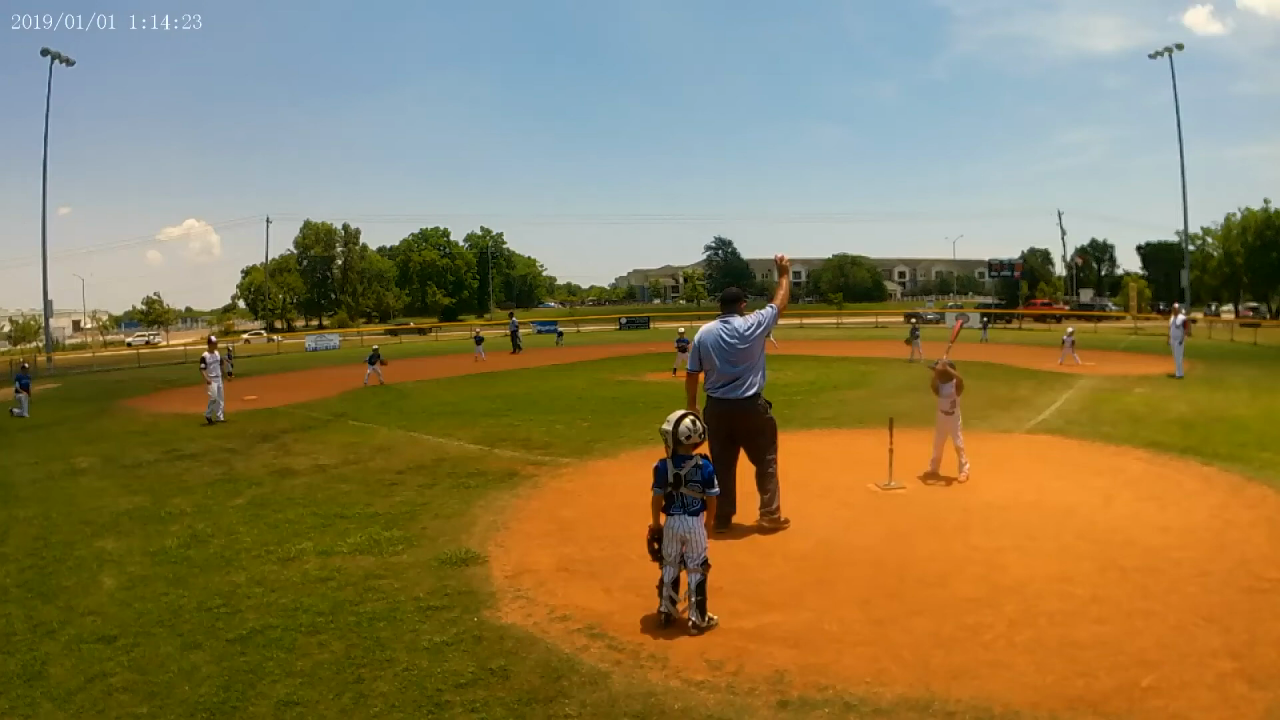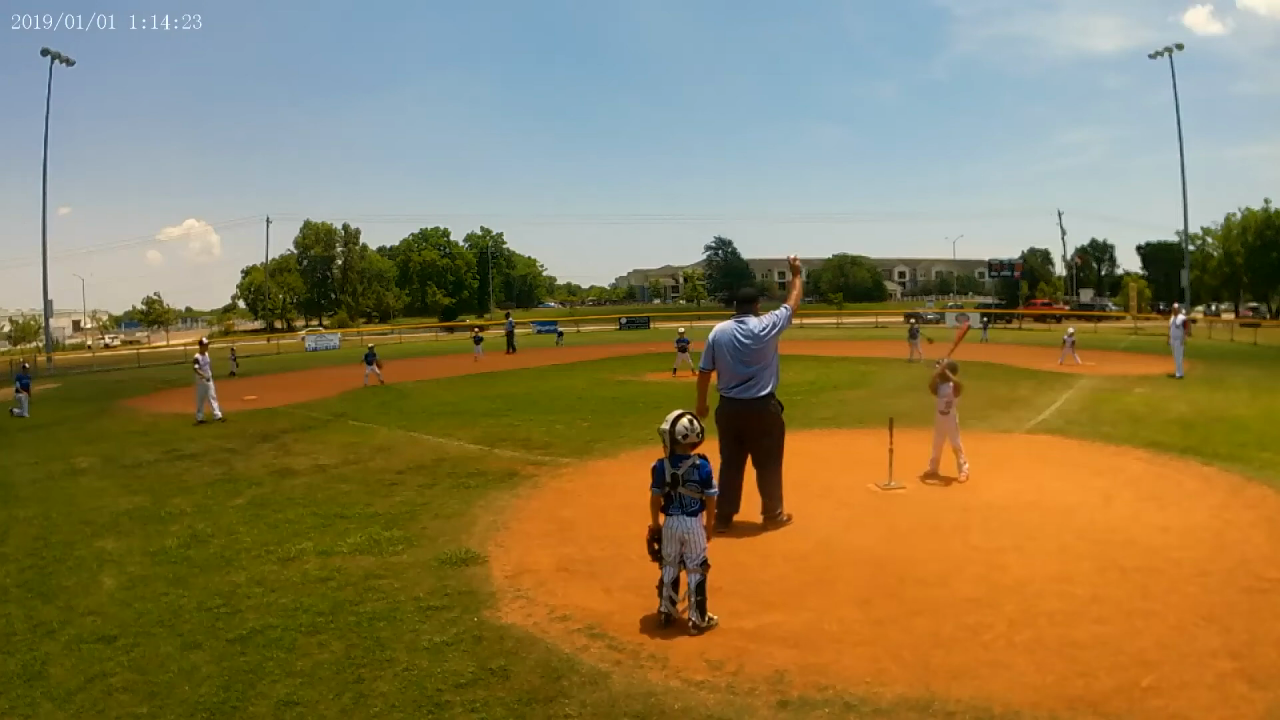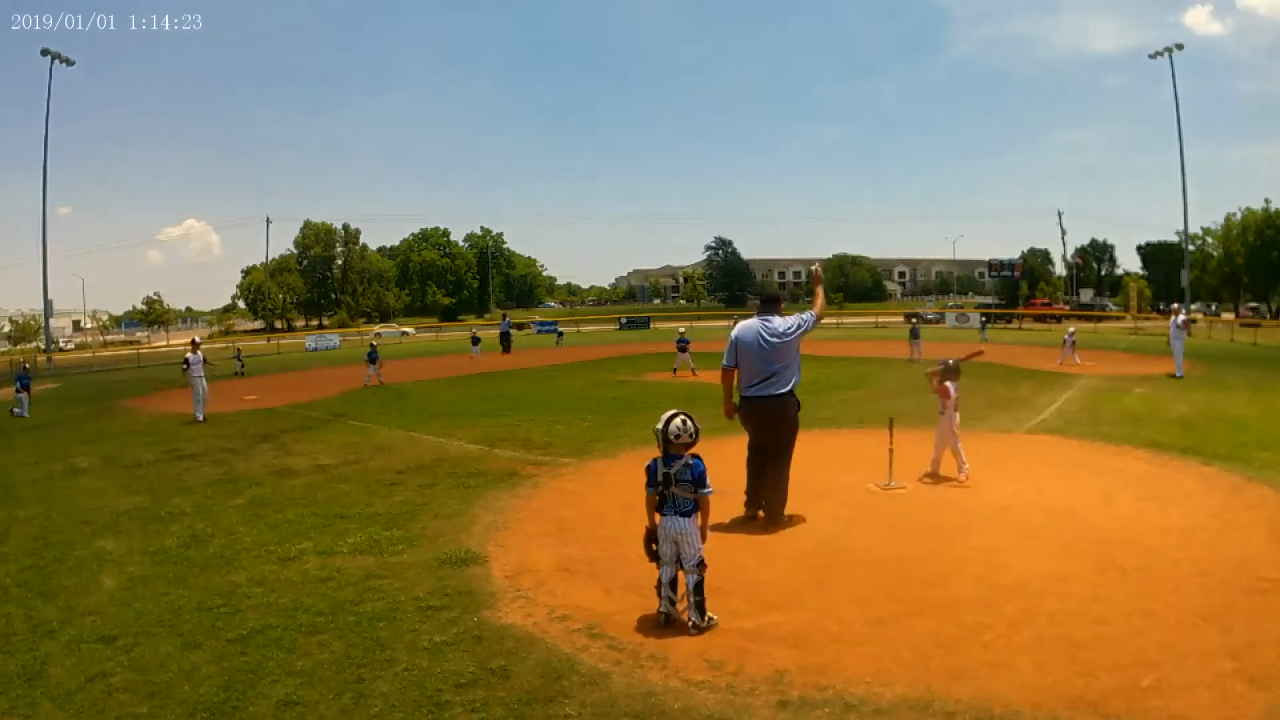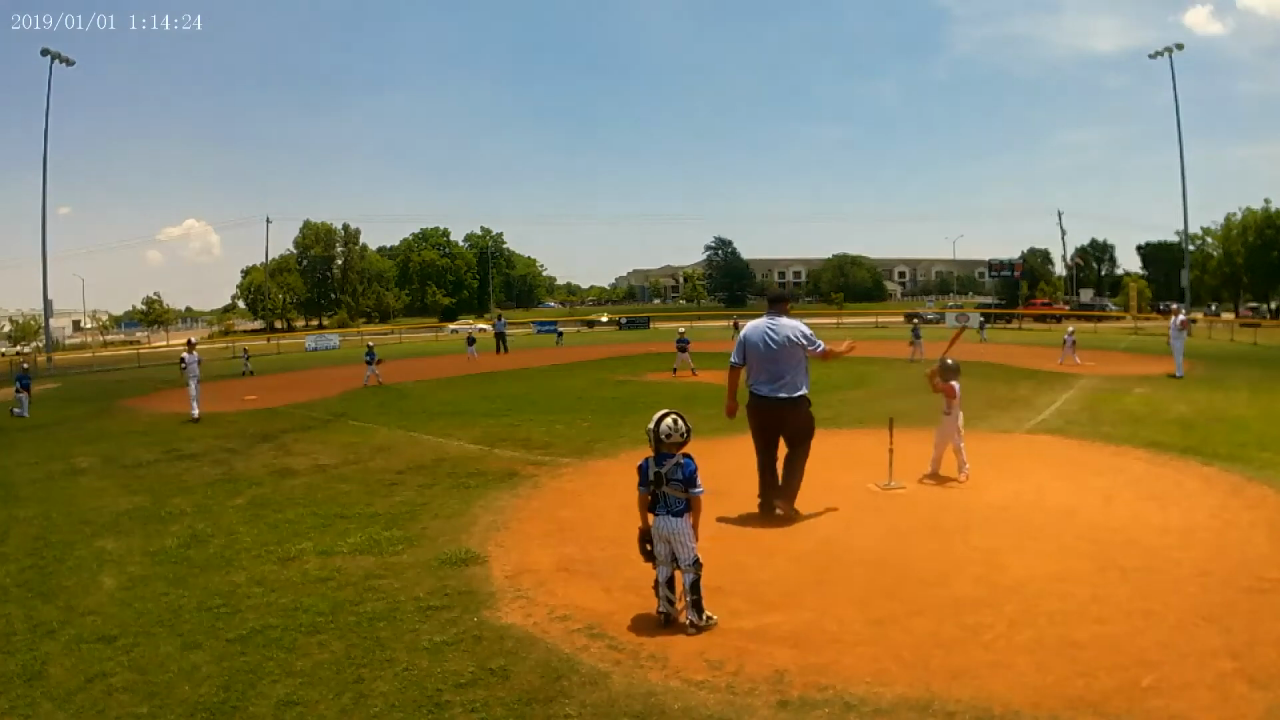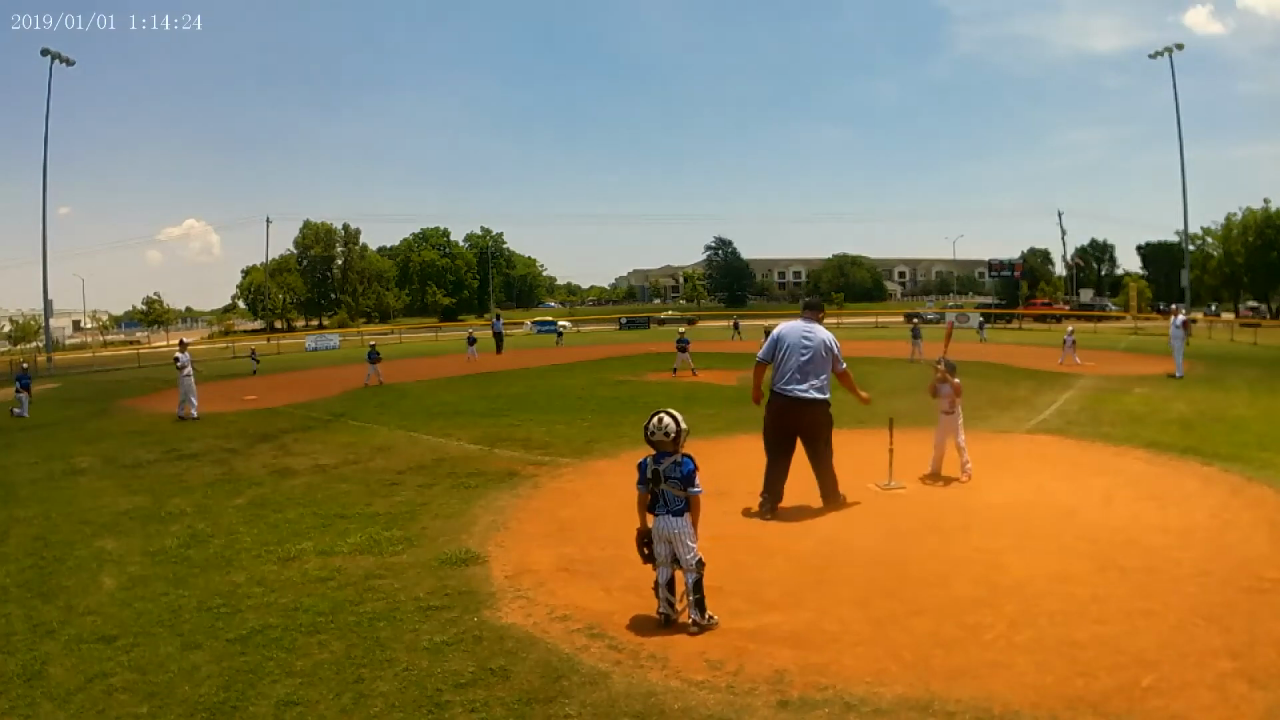
dt=0.4s
person 1, frame 1
left shoulder: (704, 332)
right shoulder: (752, 325)
left elbow: (692, 373)
right elbow: (780, 303)
left wrist: (692, 405)
right wrist: (784, 273)
left hip: (717, 407)
right hip: (750, 406)
left knee: (722, 465)
right knee: (765, 460)
left ankle: (722, 519)
right ankle: (770, 515)
person 1, frame 2
left shoulder: (719, 331)
right shoulder: (767, 326)
left elbow: (705, 371)
right elbow: (793, 303)
left wrist: (701, 402)
right wrist: (796, 274)
left hip: (729, 407)
right hip: (763, 407)
left knee: (730, 465)
right knee: (768, 464)
left ankle: (722, 518)
right ankle: (772, 516)
person 1, frame 3
left shoulder: (741, 329)
right shoulder: (790, 326)
left elbow: (728, 369)
right elbow: (818, 312)
left wrist: (728, 400)
right wrist: (818, 283)
left hip: (749, 403)
right hip: (781, 404)
left knee: (756, 453)
right knee: (778, 459)
left ankle: (752, 506)
right ankle: (773, 513)
person 1, frame 4
left shoulder: (749, 329)
right shoulder: (797, 329)
left elbow: (735, 367)
right elbow: (824, 353)
left wrist: (731, 398)
right wrist: (844, 349)
left hip: (759, 403)
right hip: (792, 403)
left knee: (765, 455)
right knee: (798, 450)
left ankle: (767, 506)
right ankle: (784, 501)
person 1, frame 5
left shoulder: (782, 329)
right shoulder: (826, 337)
left elbow: (761, 362)
right elbow: (841, 373)
left wrist: (756, 389)
right wrist: (859, 394)
left hip: (781, 401)
right hip: (814, 404)
left knee: (777, 455)
right knee: (821, 454)
left ankle: (768, 505)
right ankle: (831, 497)
person 2, frame 1
left shoulder: (663, 467)
right shoulder: (705, 466)
left elbow: (657, 499)
right elbow: (712, 500)
left wrist: (656, 524)
right wrist: (706, 523)
left hip: (671, 523)
right hip: (695, 523)
left knee: (669, 567)
right knee: (697, 570)
left ankle: (666, 612)
right ankle: (698, 619)
person 2, frame 2
left shoulder: (661, 467)
right shoulder: (703, 466)
left elbow: (655, 499)
right elbow: (710, 500)
left wrist: (655, 524)
right wrist: (708, 525)
left hip: (670, 523)
right hip: (694, 523)
left knee: (669, 568)
right knee: (696, 570)
left ankle: (666, 612)
right ankle: (698, 619)
person 2, frame 3
left shoulder: (655, 466)
right shoulder: (696, 466)
left elbow: (650, 499)
right elbow: (704, 500)
left wrist: (651, 524)
right wrist: (704, 526)
left hip: (665, 523)
right hip: (688, 524)
left knee: (667, 568)
right knee: (694, 571)
left ankle: (666, 612)
right ankle: (698, 619)
person 2, frame 4
left shoulder: (647, 466)
right shoulder: (687, 465)
left elbow: (643, 499)
right elbow: (696, 500)
left wrist: (645, 524)
right wrist: (695, 526)
left hip: (658, 523)
right hip: (681, 523)
left knee: (663, 568)
right knee: (690, 569)
left ankle: (665, 612)
right ankle: (696, 618)
person 2, frame 5
left shoulder: (646, 464)
right shoulder: (686, 464)
left elbow: (642, 499)
right elbow: (694, 500)
left wrist: (643, 526)
right wrist: (694, 526)
left hip: (658, 523)
right hip: (681, 523)
left knee: (663, 569)
right knee: (693, 568)
left ankle: (666, 612)
right ankle: (699, 617)
